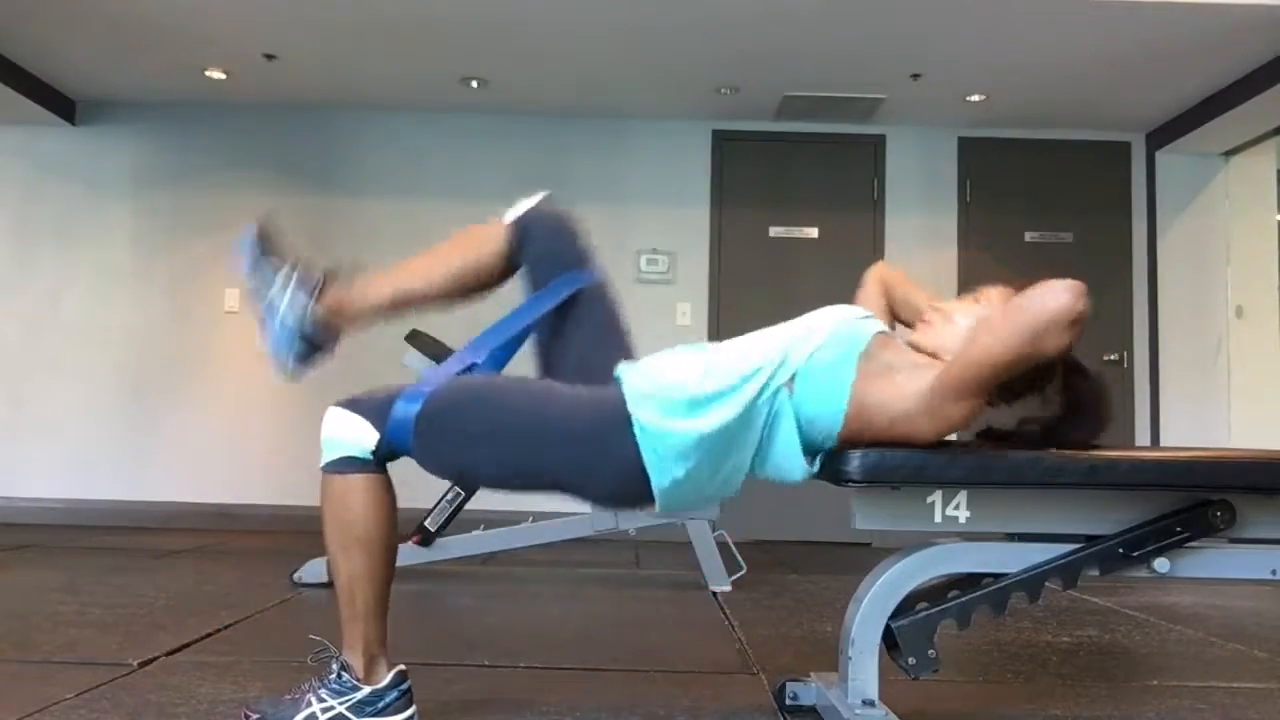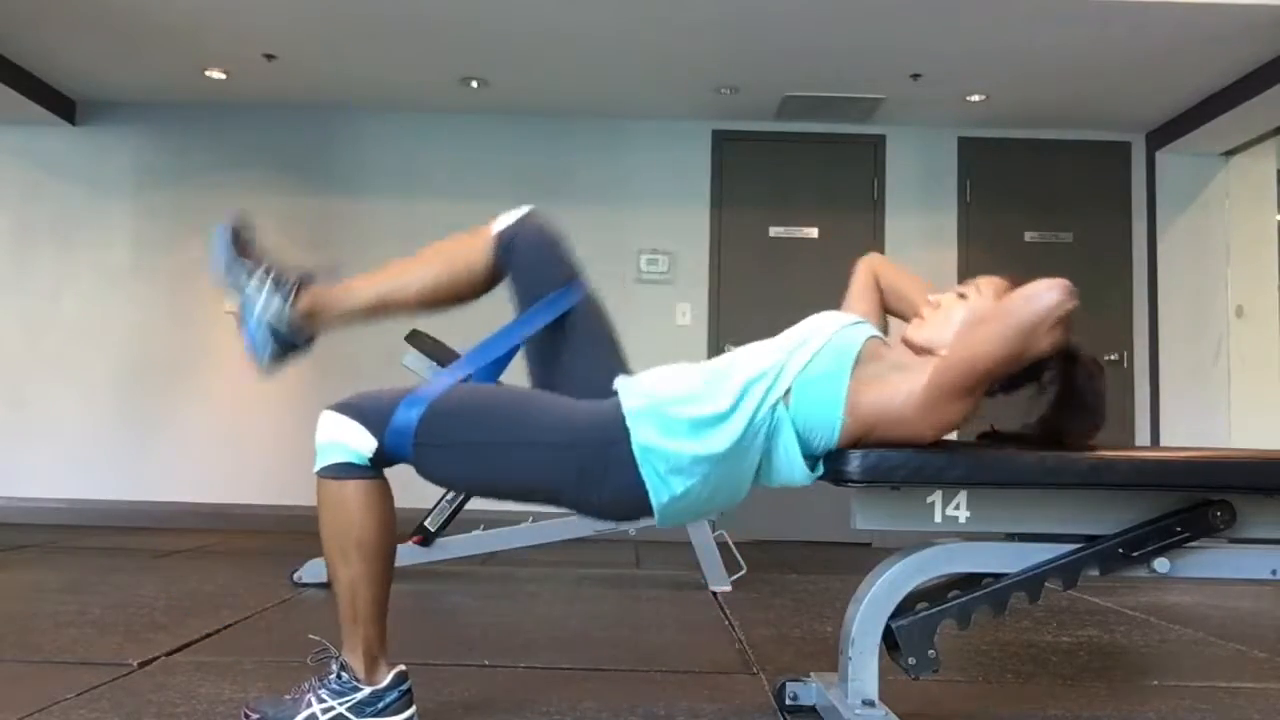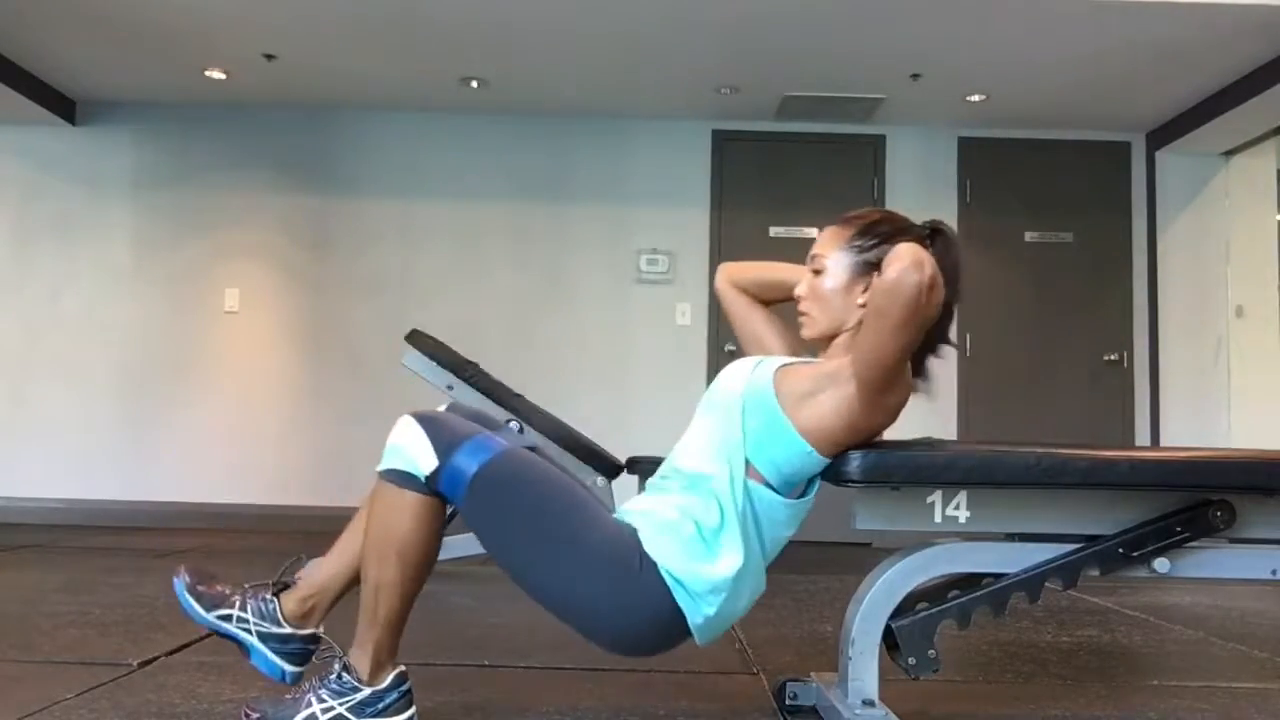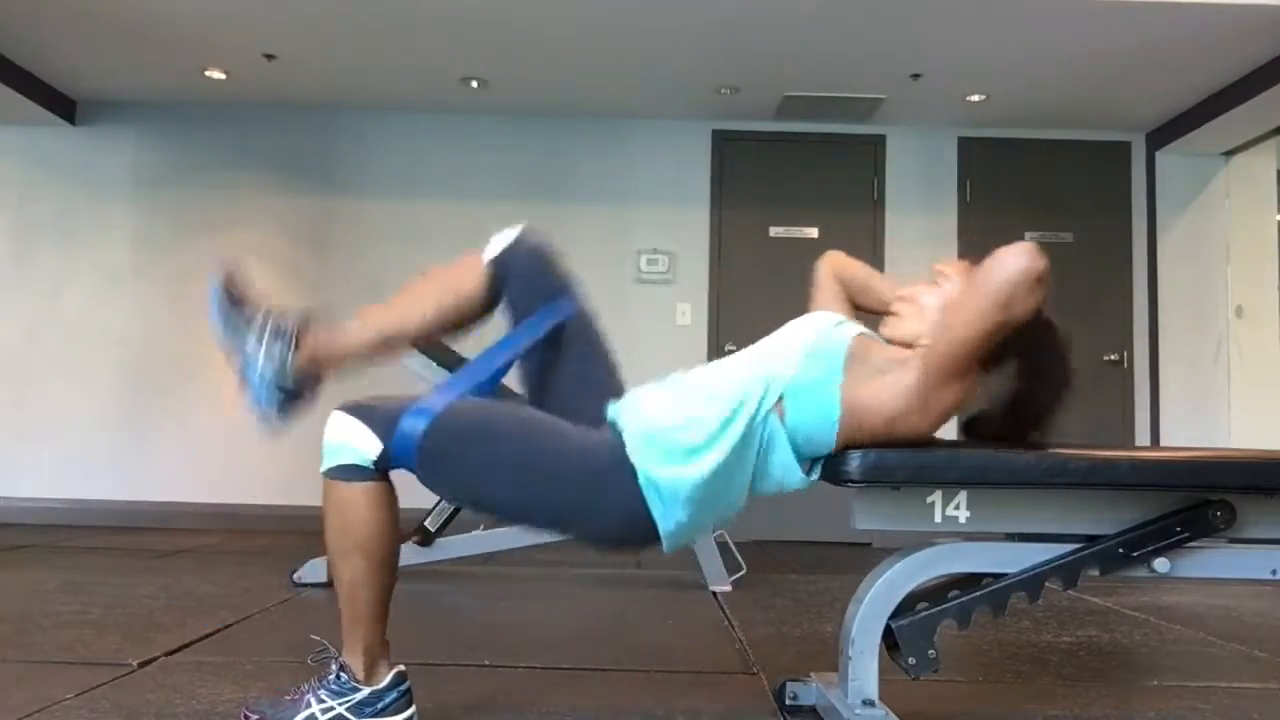
dt=0.7s
person 1, frame 1
left shoulder: (933, 394)
right shoulder: (906, 360)
left elbow: (1061, 302)
right elbow: (881, 278)
left wrist: (986, 321)
right wrist: (932, 320)
left hip: (629, 437)
right hip: (634, 401)
left knee: (357, 427)
right knee: (539, 225)
right ankle: (324, 312)
person 1, frame 2
left shoulder: (931, 393)
right shoulder: (876, 346)
left elbow: (1053, 298)
right elbow: (871, 263)
left wrist: (968, 318)
right wrist: (930, 310)
left hip: (628, 454)
right hip: (624, 414)
left knee: (350, 431)
right knee: (524, 238)
right ankle: (301, 313)
person 1, frame 3
left shoulder: (861, 387)
right shoulder: (800, 369)
left elbow: (913, 271)
right elbow: (730, 278)
left wrist: (902, 268)
right wrist: (820, 273)
left hip: (651, 587)
right hip: (642, 553)
left knee: (425, 442)
right knee: (433, 449)
right ankle: (291, 616)
person 1, frame 4
left shoulder: (922, 386)
right shoulder: (867, 360)
left elbow: (1022, 264)
right elbow: (831, 264)
left wrist: (967, 298)
right wrist: (906, 302)
left hip: (632, 478)
right hip: (625, 434)
left knee: (360, 431)
right knee: (518, 256)
right ankle: (302, 356)
